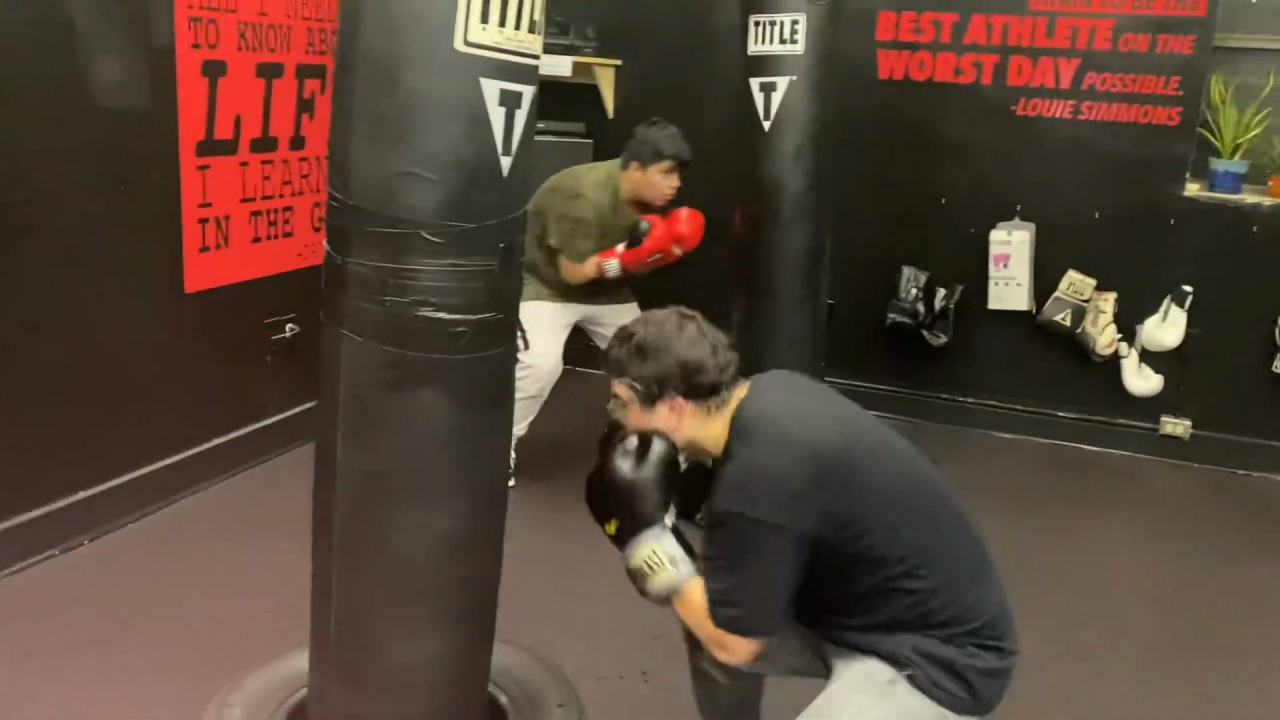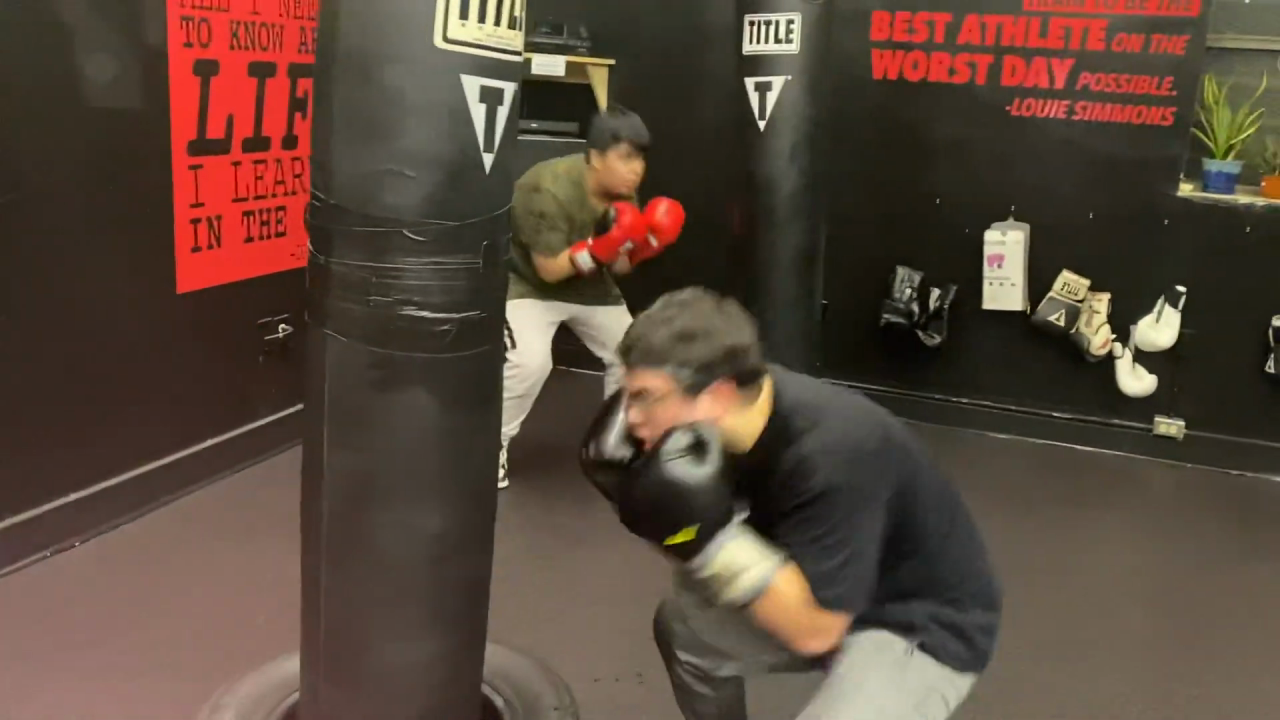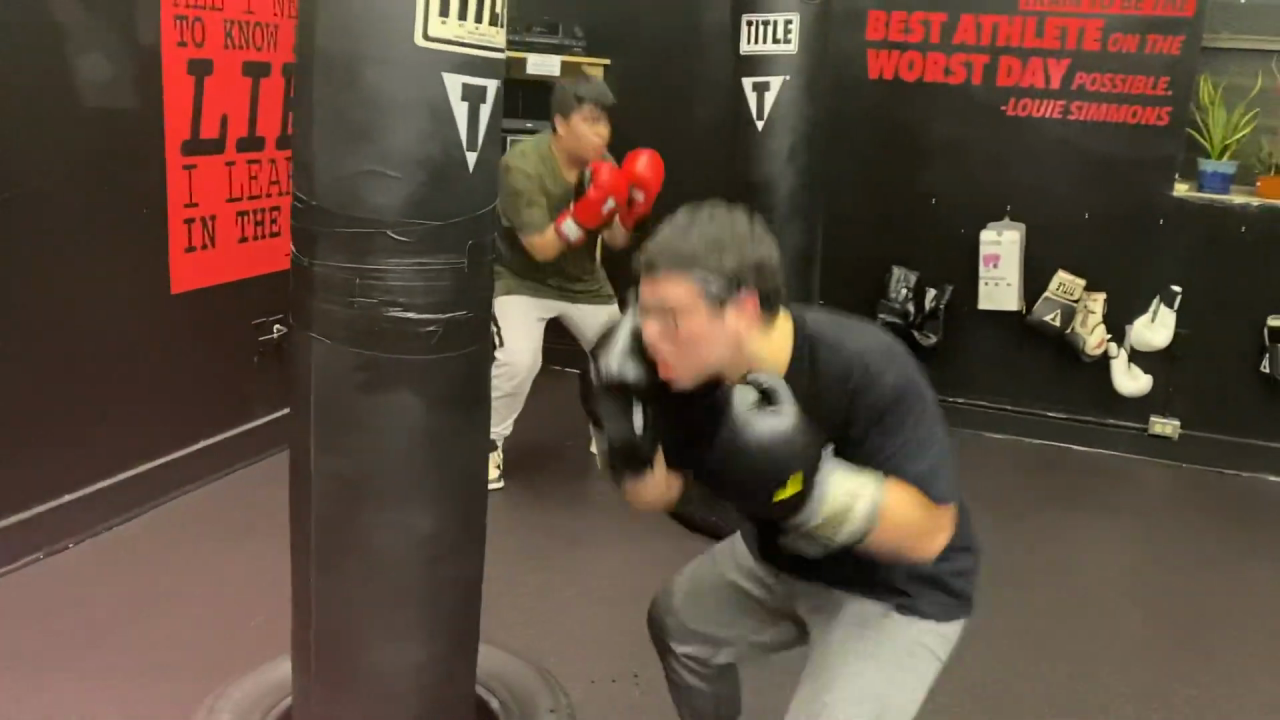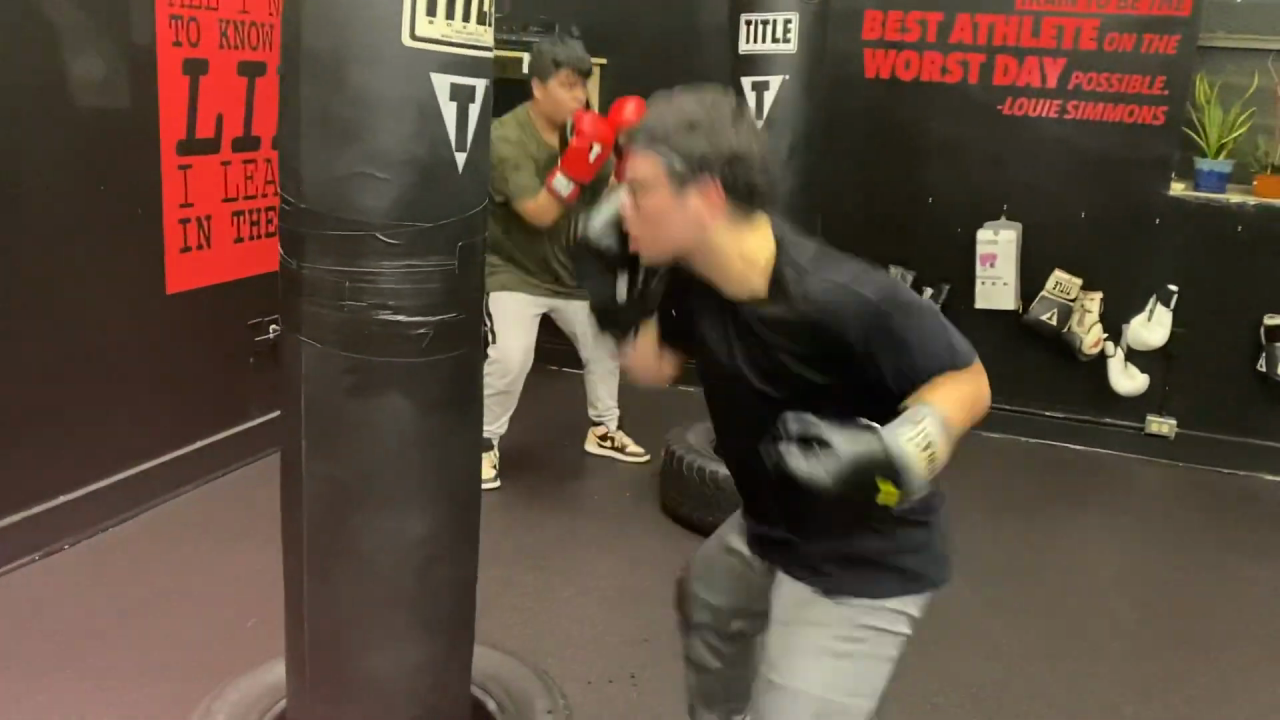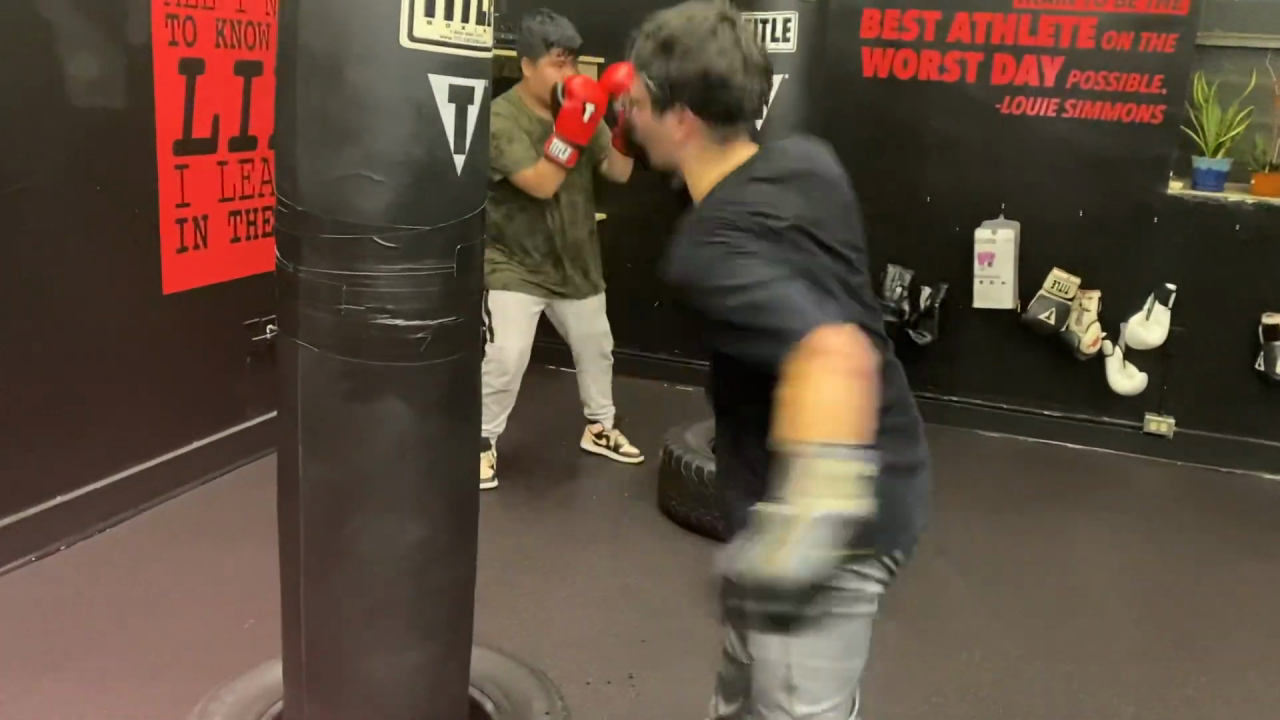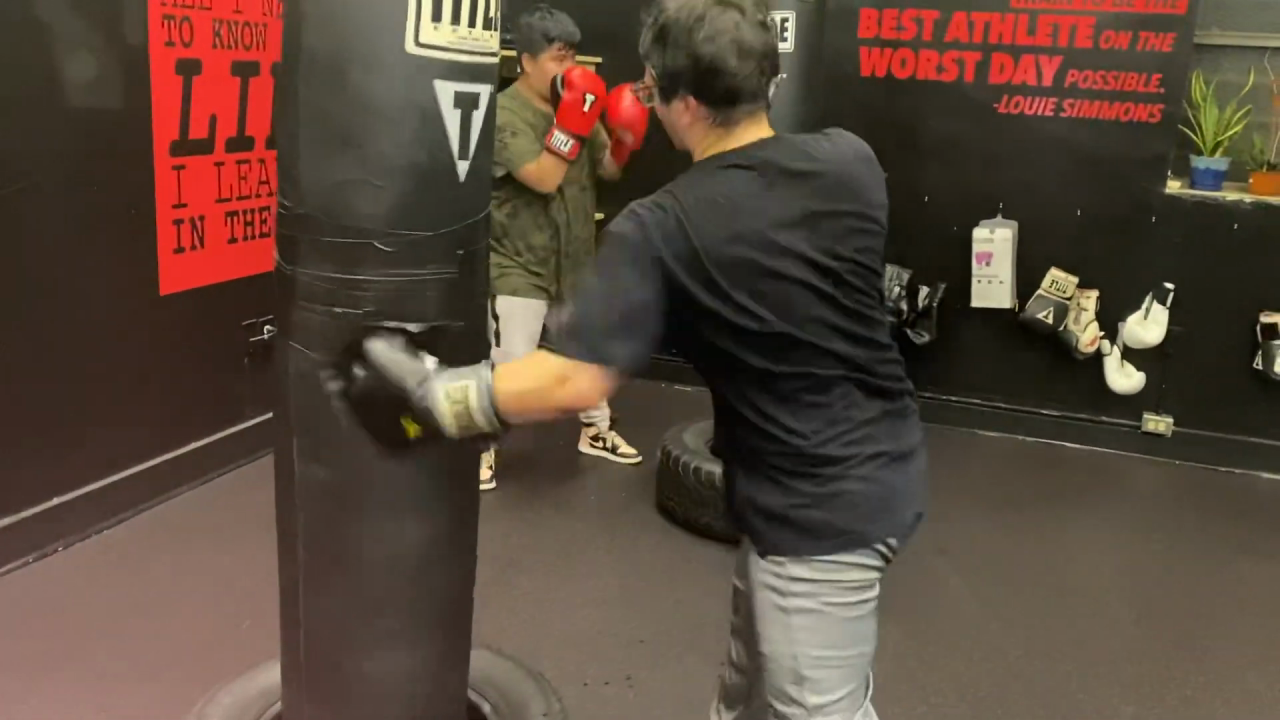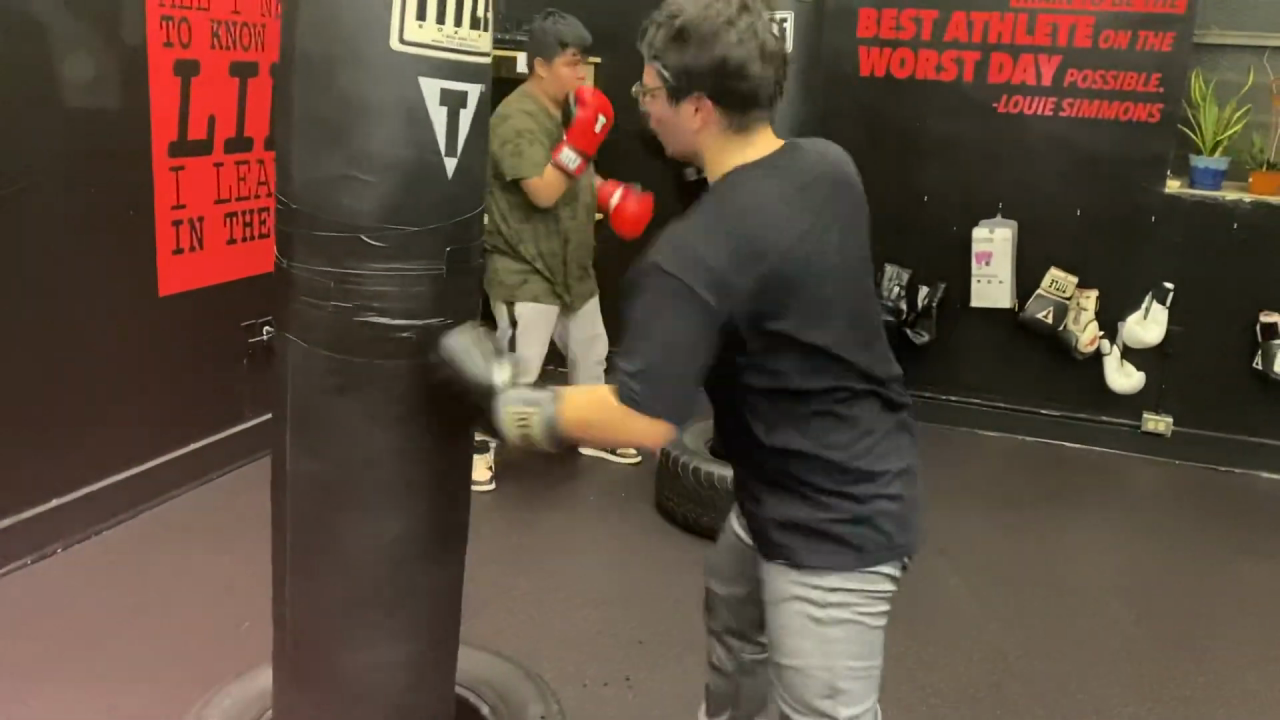
dt=0.1s
person 1, frame 1
left shoulder: (764, 478)
right shoulder: (772, 391)
left elbow: (733, 642)
left wrist: (642, 531)
left hip: (938, 653)
right knee: (714, 622)
person 1, frame 2
left shoulder: (835, 453)
right shoulder: (716, 427)
left elbow: (814, 629)
left wrist: (706, 534)
left hip: (923, 626)
right knee: (684, 626)
person 1, frame 3
left shoulder: (869, 370)
right shoulder: (693, 374)
left elbow: (926, 531)
right elbow: (650, 493)
left wrist: (805, 481)
right wrist: (620, 413)
left hip: (901, 588)
right knee: (681, 623)
person 1, frame 4
left shoulder: (836, 296)
right shoulder: (696, 271)
left elbow: (967, 385)
right elbow: (651, 366)
left wrist: (893, 458)
left hip: (862, 556)
right knee: (706, 598)
person 1, frame 5
left shoulder: (717, 246)
right shoulder: (805, 161)
left elbow: (835, 353)
left wrist: (806, 521)
left hip: (840, 506)
right knee: (746, 600)
person 1, frame 6
left shoulder: (665, 225)
right shoulder: (850, 159)
left elbow: (578, 378)
left wrist: (431, 394)
left hip: (825, 500)
right knee: (753, 606)
person 1, frame 7
left shoulder: (696, 255)
right shoulder: (824, 163)
left elbow: (642, 421)
left wrist: (500, 399)
left hip: (833, 516)
right hip: (833, 484)
right knee: (733, 605)
person 2, frame 1
left shoulder: (640, 200)
right shoulder: (586, 196)
left elbow: (632, 262)
right elbow: (574, 271)
left wrist: (664, 248)
right wrist: (634, 254)
left hip: (601, 286)
right hip: (542, 282)
right knee: (540, 365)
person 2, frame 2
left shoulder: (624, 195)
right shoulder: (549, 190)
left elbow: (621, 265)
right elbow: (549, 269)
left wrist: (648, 242)
right wrist: (608, 245)
left hip: (589, 287)
right hip: (527, 282)
right knee: (529, 364)
right ankle: (494, 446)
person 2, frame 3
left shoulder: (603, 169)
right shoulder: (522, 167)
left elbow: (617, 240)
right elbow: (541, 249)
left wrist: (634, 205)
right wrist: (588, 212)
left hip: (578, 278)
right hip: (517, 276)
right knee: (517, 361)
right ankle: (489, 445)
person 2, frame 4
left shoulder: (586, 130)
right shoulder: (506, 139)
right elbow: (540, 215)
right wrist: (577, 164)
left hip: (574, 268)
right hip: (513, 268)
left knee: (603, 347)
right knee: (509, 360)
left ankle: (603, 429)
right ankle: (484, 443)
person 2, frame 5
left shoulder: (580, 106)
right shoulder: (500, 118)
left elbow: (621, 172)
right elbow: (541, 185)
right wrist: (571, 130)
left hip: (575, 262)
right hip: (512, 264)
left knee: (596, 346)
right knee: (506, 358)
left ankle: (599, 427)
right ankle: (481, 442)
person 2, frame 6
left shoulder: (572, 100)
right shoulder: (505, 114)
left elbow: (607, 168)
right elbow: (544, 179)
left wrist: (625, 137)
right wrist: (571, 122)
left hip: (572, 262)
right hip: (517, 267)
right knee: (511, 362)
left ankle: (595, 430)
right ankle: (480, 444)
person 2, frame 7
left shoulder: (573, 107)
right shoulder: (515, 117)
right elbow: (544, 192)
left wrist: (614, 198)
right wrist: (582, 138)
left hip: (572, 268)
right hip: (524, 272)
left knee: (592, 351)
right knee: (521, 367)
right ankle: (480, 445)
